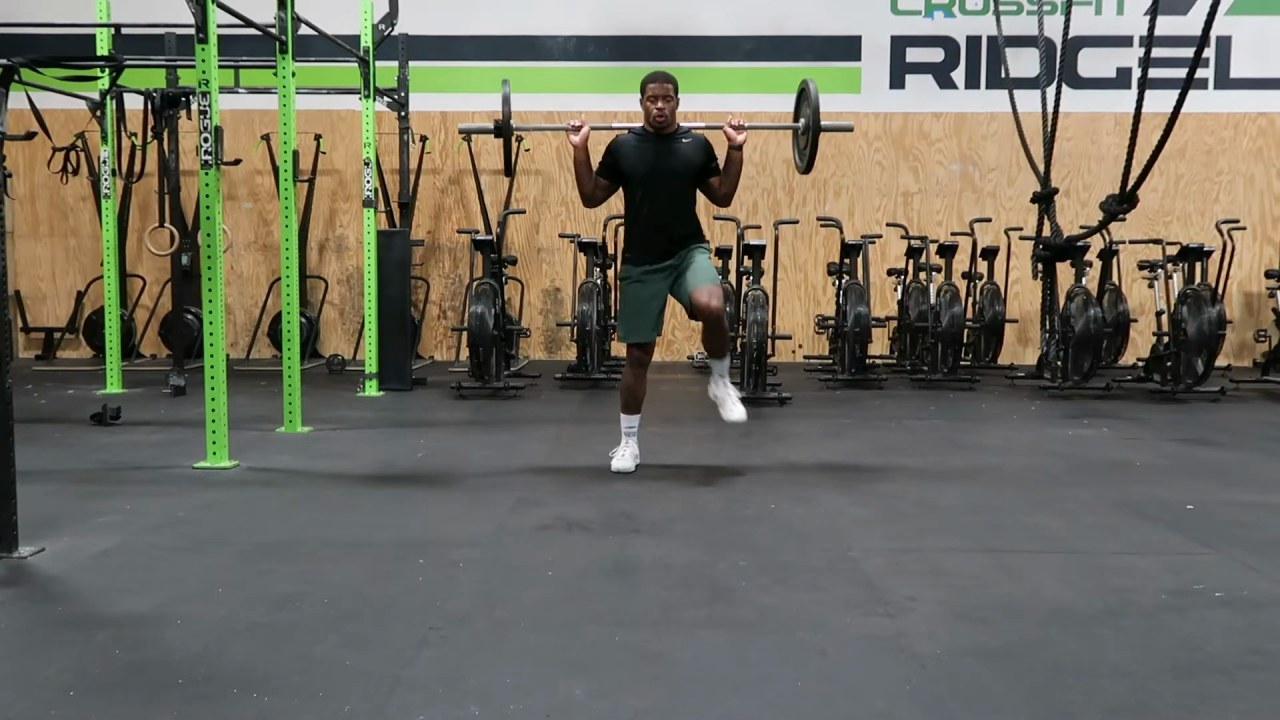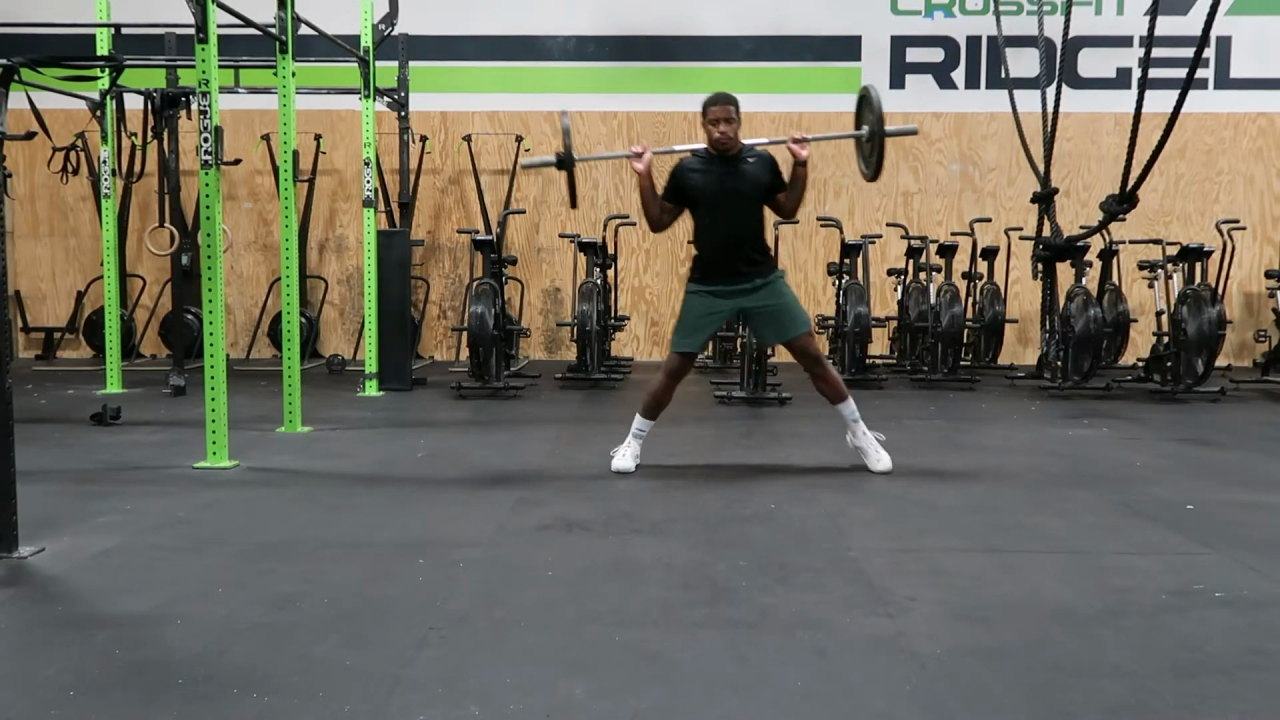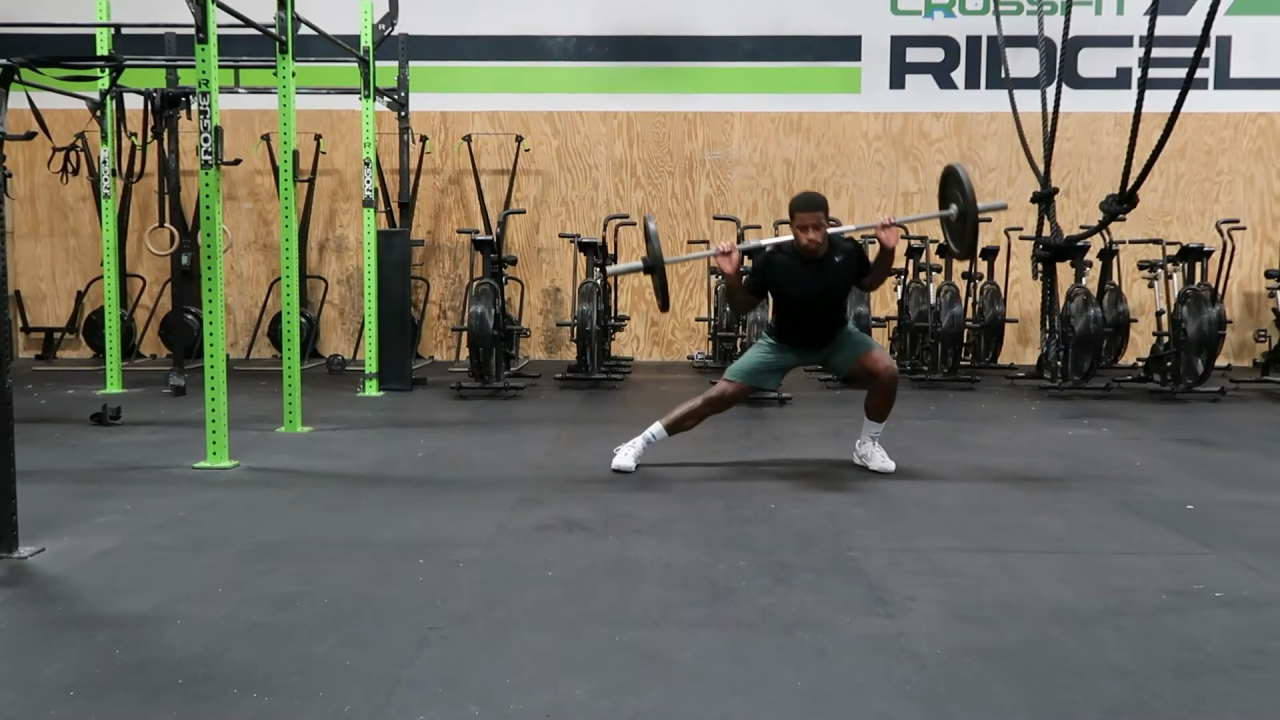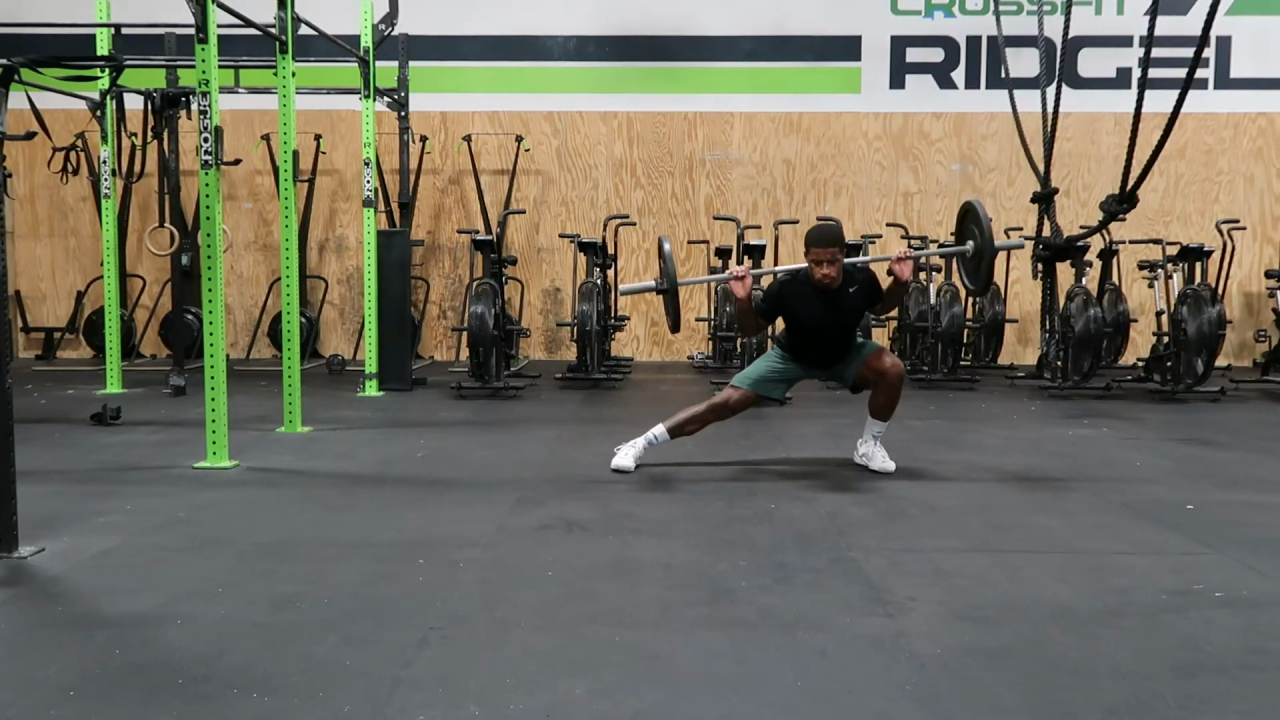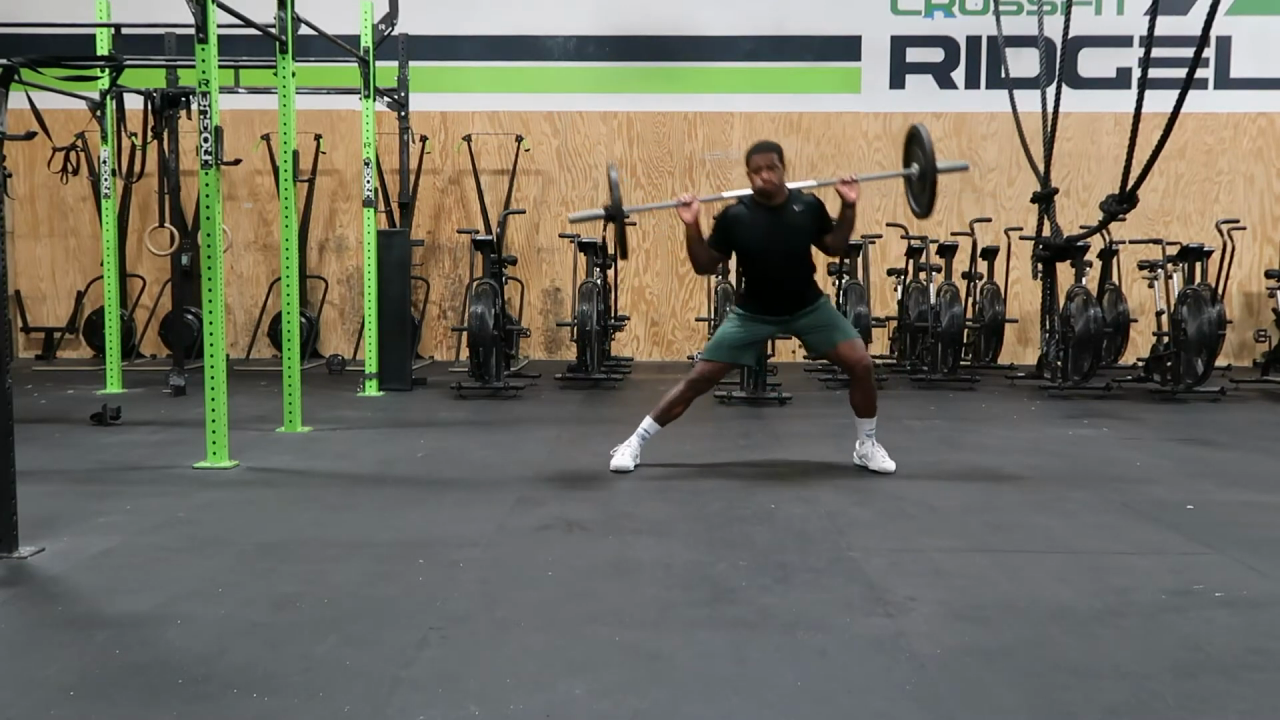
dt=0.4s
person 1, frame 1
left shoulder: (697, 144)
right shoulder: (622, 146)
left elbow: (723, 197)
right elbow: (591, 198)
left wrist: (736, 149)
right wrist: (580, 149)
left hip: (689, 251)
right hip: (642, 263)
left knee: (712, 308)
right knee: (638, 353)
left ankle: (721, 381)
right ankle: (628, 442)
person 1, frame 2
left shoulder: (761, 161)
right shoulder: (687, 169)
left elbow: (788, 210)
right elbow: (658, 223)
left wrist: (798, 164)
right wrist: (643, 176)
left hip: (763, 280)
right hip: (709, 286)
left knee: (811, 355)
right knee: (676, 366)
left ankle: (859, 434)
right ankle: (632, 443)
person 1, frame 3
left shoulder: (848, 252)
right shoulder: (774, 262)
left elbow: (869, 284)
right elbow: (741, 307)
left wrist: (887, 250)
right wrist: (731, 274)
left hip: (836, 337)
right hip: (783, 343)
left knee: (885, 372)
right knee: (720, 396)
left ankle: (868, 445)
right ankle: (638, 444)
person 1, frame 4
left shoulder: (861, 279)
right shoulder: (788, 287)
left elbow: (880, 309)
right elbow: (751, 329)
left wrist: (901, 283)
right wrist: (743, 299)
left hip: (845, 353)
right hip: (791, 356)
left knee: (892, 369)
right knee: (725, 403)
left ankle: (869, 445)
right ankle: (638, 445)
person 1, frame 5
left shoulder: (808, 204)
right shoulder: (733, 216)
left elbow: (835, 245)
right elbow: (704, 267)
left wrist: (849, 206)
right wrist: (691, 226)
left hip: (808, 304)
right hip: (752, 312)
left knee: (860, 363)
right knee: (702, 377)
left ankle: (867, 444)
right ankle: (634, 442)
